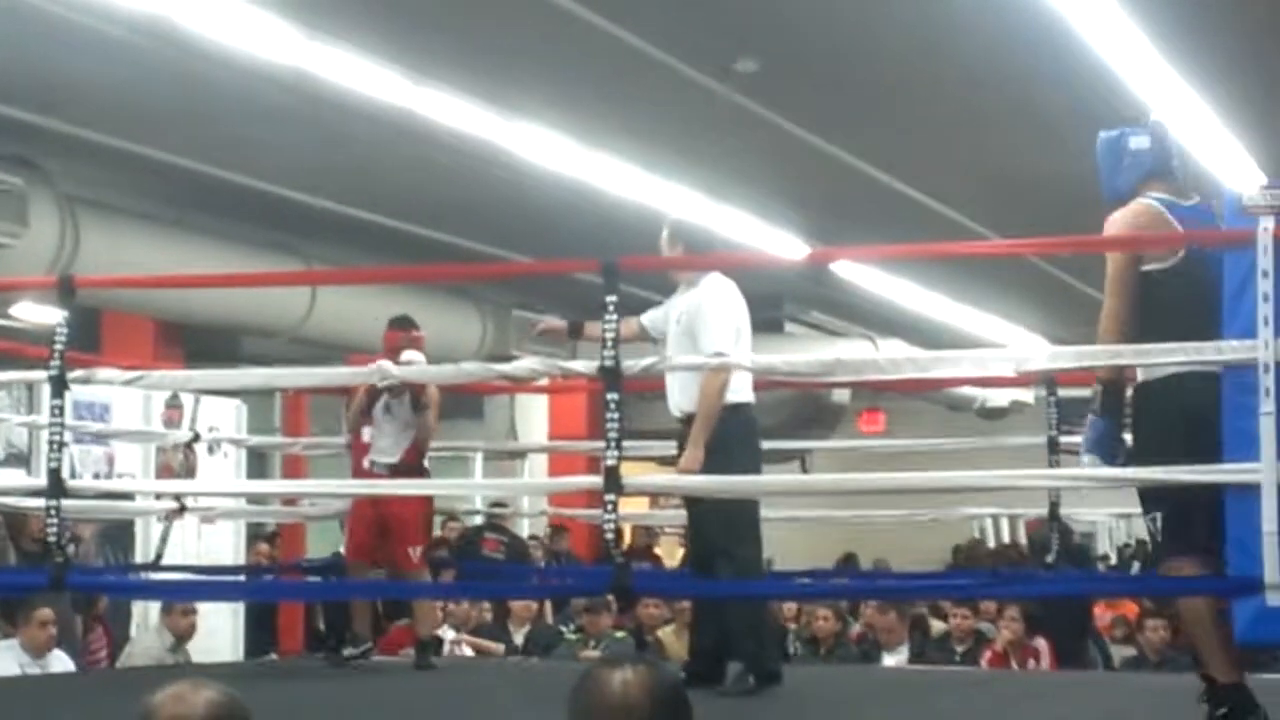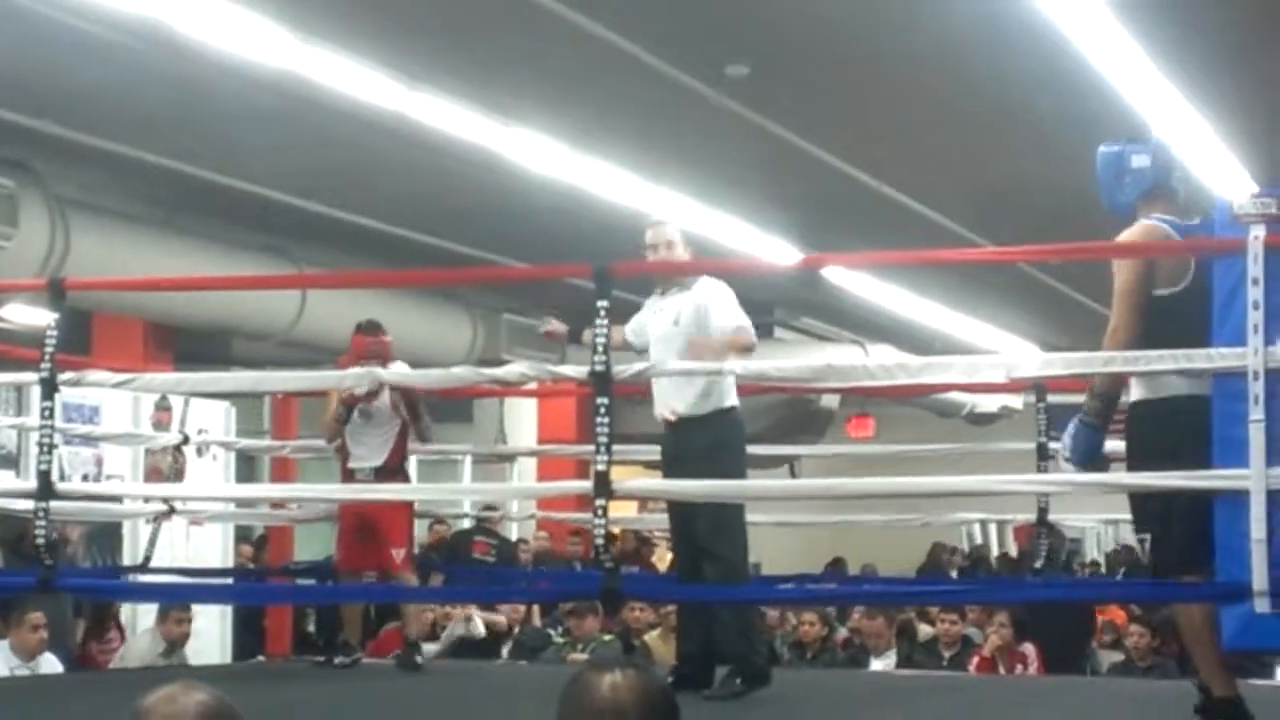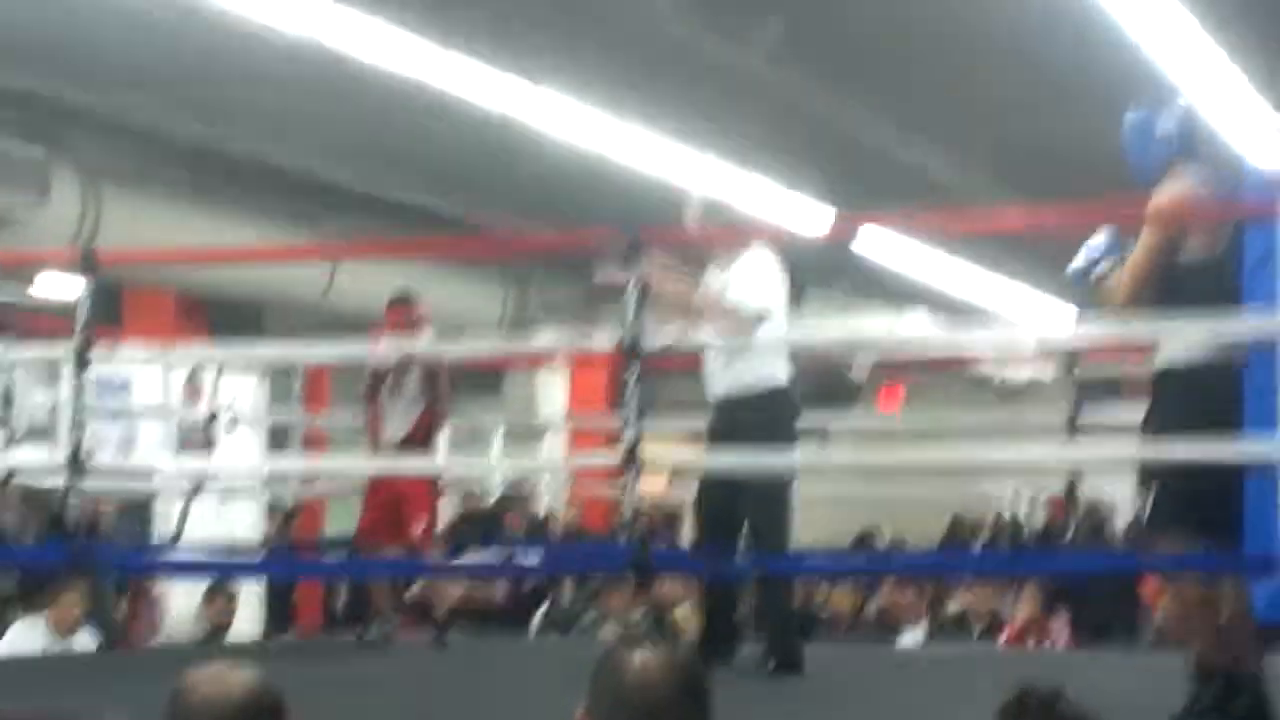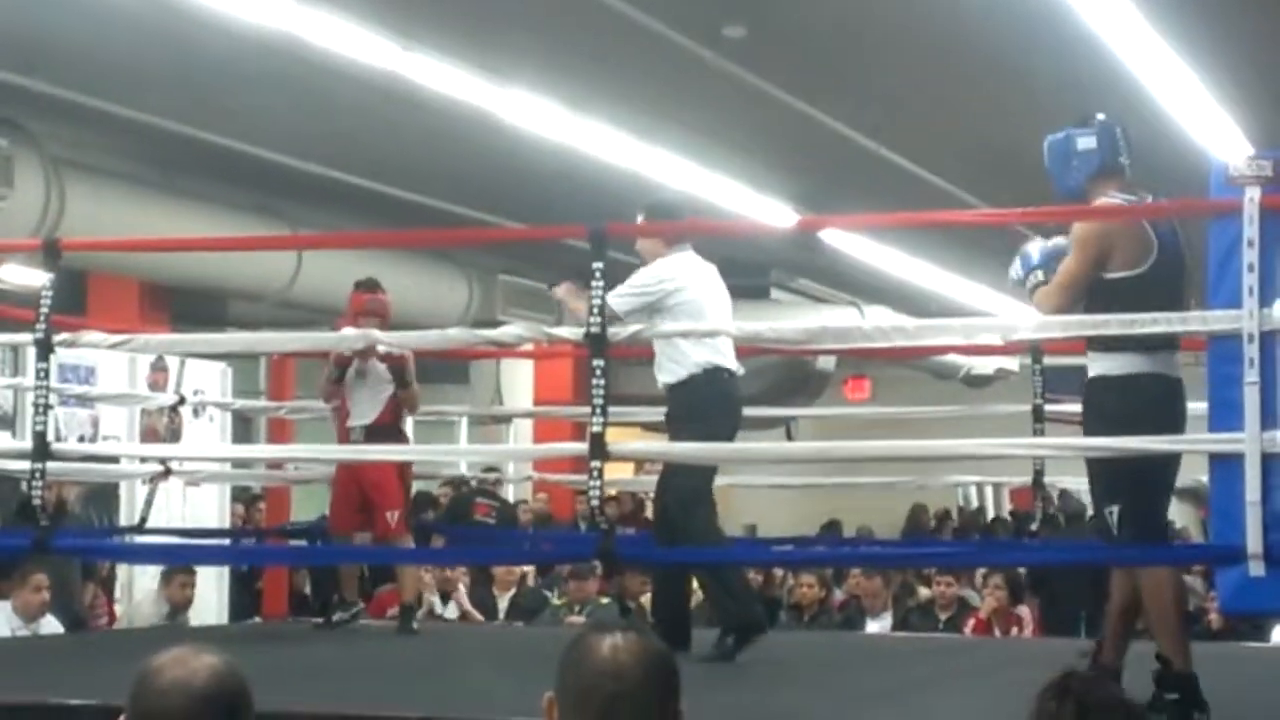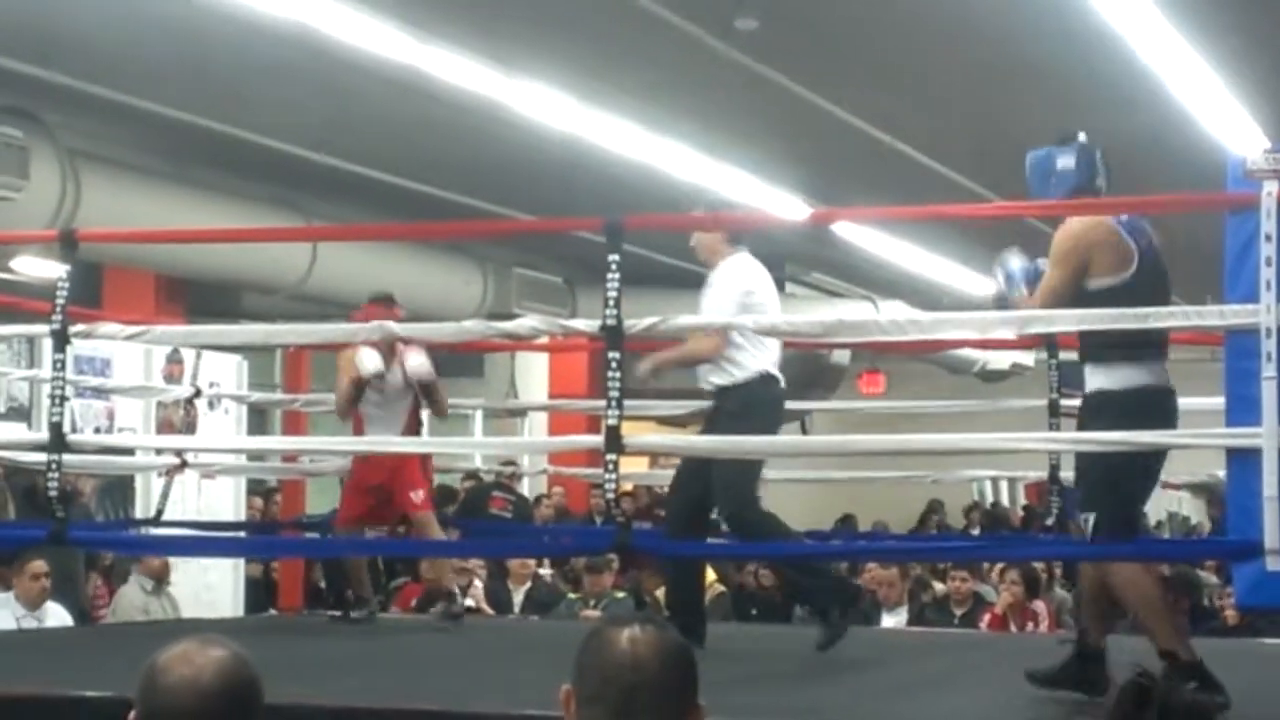
dt=0.5s
person 1, frame 1
left shoulder: (1128, 220)
right shoulder: (1214, 221)
left elbow: (1117, 324)
left wrist: (1104, 410)
left hip: (1168, 397)
right hip: (1224, 394)
left knee: (1180, 555)
right knee: (1213, 552)
person 1, frame 2
left shoulder: (1138, 240)
left elbow: (1123, 342)
right elbow: (1213, 333)
left wrist: (1090, 417)
left hip: (1164, 415)
right hip: (1210, 413)
left knee: (1180, 572)
right knee: (1203, 567)
person 1, frame 3
left shoulder: (1174, 199)
left elbow: (1127, 294)
left wrist: (1103, 268)
right wrist: (1132, 275)
left hip: (1191, 379)
right hip: (1233, 379)
left knee: (1172, 533)
right knee: (1222, 537)
person 1, frame 4
left shoulder: (1100, 219)
right shoulder: (1158, 223)
left elbow: (1054, 310)
left wrist: (1034, 274)
right wrist: (1064, 267)
left hip: (1121, 392)
right hip: (1159, 390)
left knee: (1140, 541)
right knee: (1130, 536)
right ankle: (1106, 669)
person 1, frame 5
left shoulder: (1080, 231)
right shoulder: (1136, 232)
left wrist: (1019, 282)
right wrist: (1052, 281)
left hip: (1118, 403)
right hip: (1150, 401)
left knee: (1111, 545)
right knee: (1099, 531)
left ankle: (1189, 673)
right ankle: (1089, 658)
person 2, frame 1
left shoulder: (715, 292)
right shoulder: (682, 301)
left elbow: (719, 372)
right elbow: (634, 327)
left wrist: (696, 445)
right wrist: (571, 329)
left hip: (724, 430)
right hip: (701, 432)
left knee: (733, 547)
right knee: (704, 551)
left ankle: (759, 663)
right ankle: (706, 662)
person 2, frame 2
left shoulder: (710, 294)
right shoulder: (655, 306)
left elbow: (745, 337)
right elbow: (626, 336)
left wrist: (714, 344)
right wrist: (572, 333)
left hip: (714, 432)
right hip: (678, 435)
left knee: (722, 549)
right knee: (688, 555)
left ankle: (748, 664)
right ankle: (694, 666)
person 2, frame 3
left shoulder: (756, 270)
right shoulder: (724, 274)
left elbow: (729, 316)
right elbow: (701, 306)
left wrist: (663, 282)
right wrist: (655, 280)
left hip: (763, 410)
right hip: (729, 411)
left knee: (766, 531)
right knee: (713, 524)
left ankle: (783, 649)
right ankle: (716, 639)
person 2, frame 4
left shoulder: (663, 273)
right shoulder: (700, 270)
left wrist: (566, 295)
left hip: (703, 397)
right hip: (706, 397)
left knee: (689, 505)
right knee: (671, 507)
left ankle: (739, 617)
right ankle: (671, 627)
person 2, frame 5
left shoulder: (733, 273)
right shoulder: (737, 274)
left elbow: (708, 347)
left wrist: (656, 361)
left hip: (748, 402)
right hip: (735, 403)
left knee: (737, 506)
right knee: (684, 504)
left ankle: (829, 597)
right ankle: (685, 622)
person 3, frame 1
left shoulder: (427, 389)
right shoulder: (373, 380)
left elbow: (424, 440)
right elbow: (352, 426)
left wrist: (417, 395)
right wrist: (371, 393)
left hip: (408, 484)
right hip: (371, 481)
left knee: (415, 566)
right knee: (356, 561)
left ankle: (425, 646)
right ankle: (360, 639)
person 3, frame 2
left shoulder: (398, 389)
right shoulder: (343, 390)
left elbow: (424, 436)
right elbow: (330, 435)
left wrist: (412, 401)
right wrist: (348, 403)
left hip: (391, 487)
right hip: (354, 487)
left knee: (400, 566)
right knee: (349, 569)
left ankle: (412, 646)
right ankle: (351, 646)
person 3, frame 3
left shoulder: (428, 366)
right shoulder: (386, 364)
left elbow: (439, 415)
right elbow: (370, 405)
left wrist: (433, 377)
right wrist: (378, 376)
left knee: (420, 541)
right knee: (370, 539)
right ankle: (384, 616)
person 3, frame 4
left shoulder: (395, 350)
right shoulder: (344, 347)
left elbow: (413, 404)
right elbow: (328, 396)
left wrist: (400, 368)
right wrist: (340, 363)
left hip: (387, 447)
right hip: (352, 446)
left knee: (397, 529)
right knee: (341, 528)
left ankle: (408, 611)
right ankle: (349, 601)
person 3, frame 5
left shoulder: (412, 357)
right shoulder: (352, 356)
left elbow: (441, 411)
right elbow: (342, 411)
left wrist: (428, 385)
right wrist: (358, 384)
left hip: (406, 452)
right hip: (369, 454)
left knee: (423, 516)
right knee: (345, 528)
left ankle: (450, 597)
right ankle: (363, 599)
